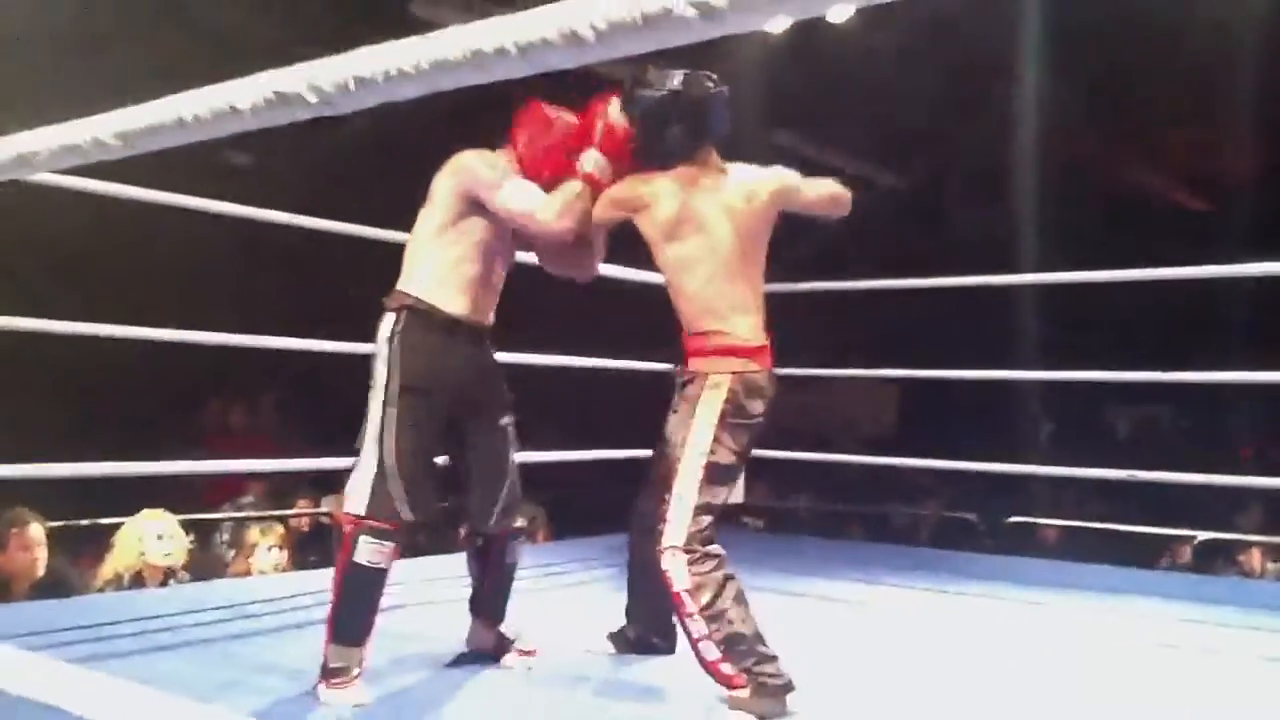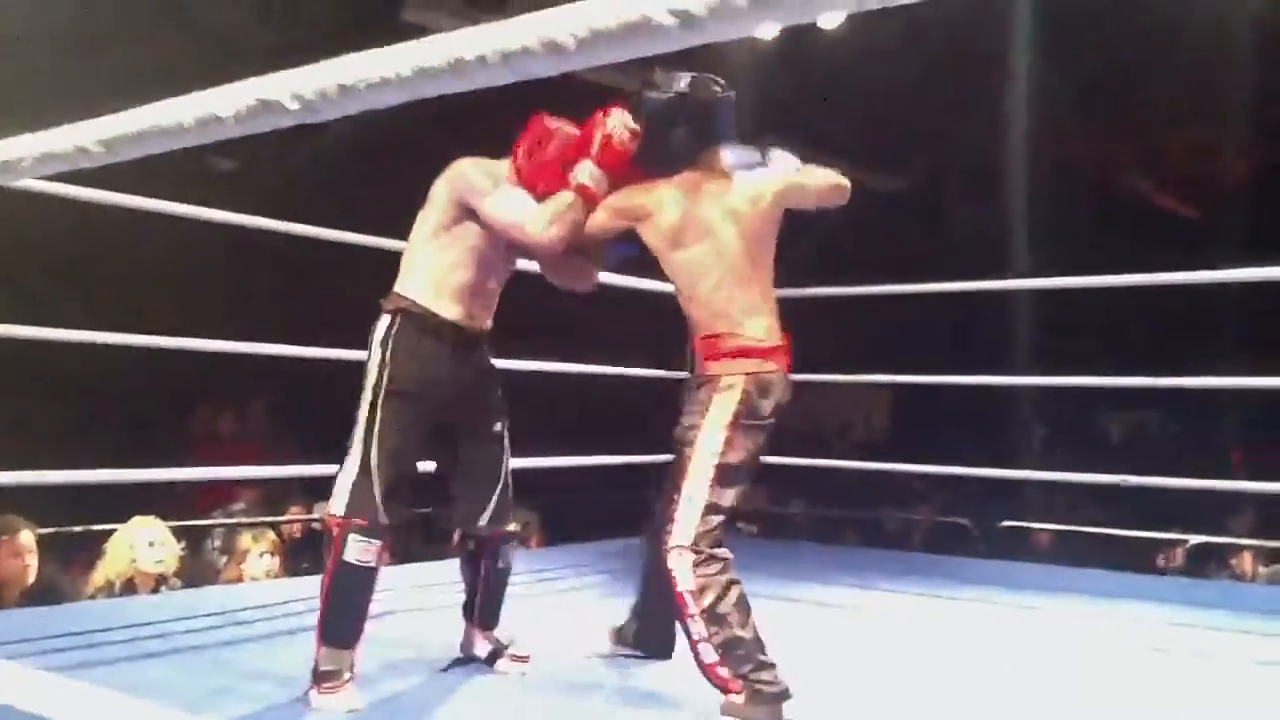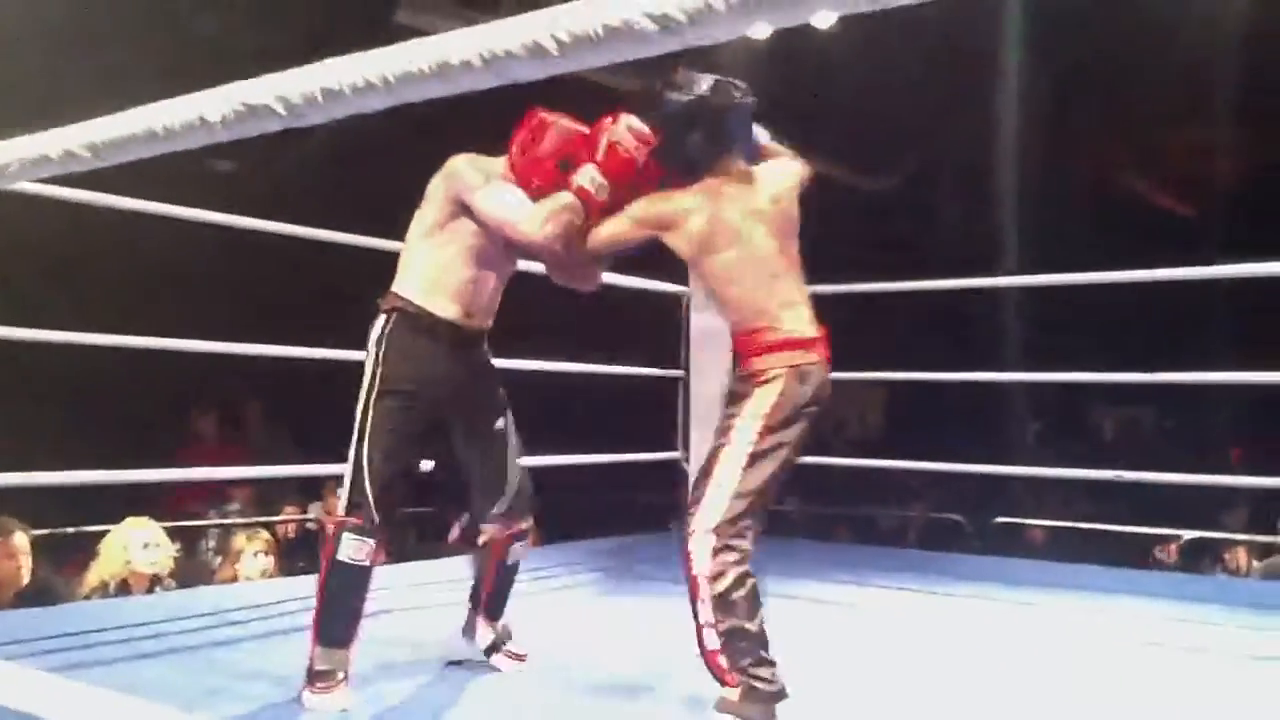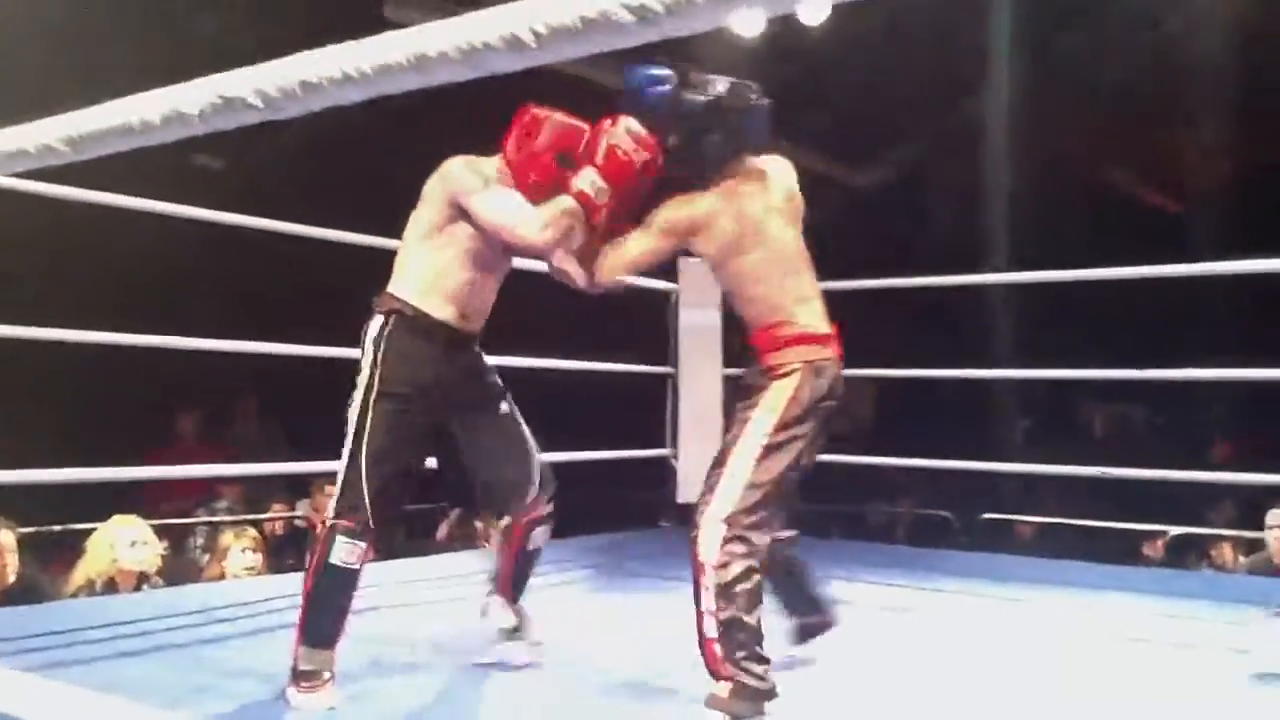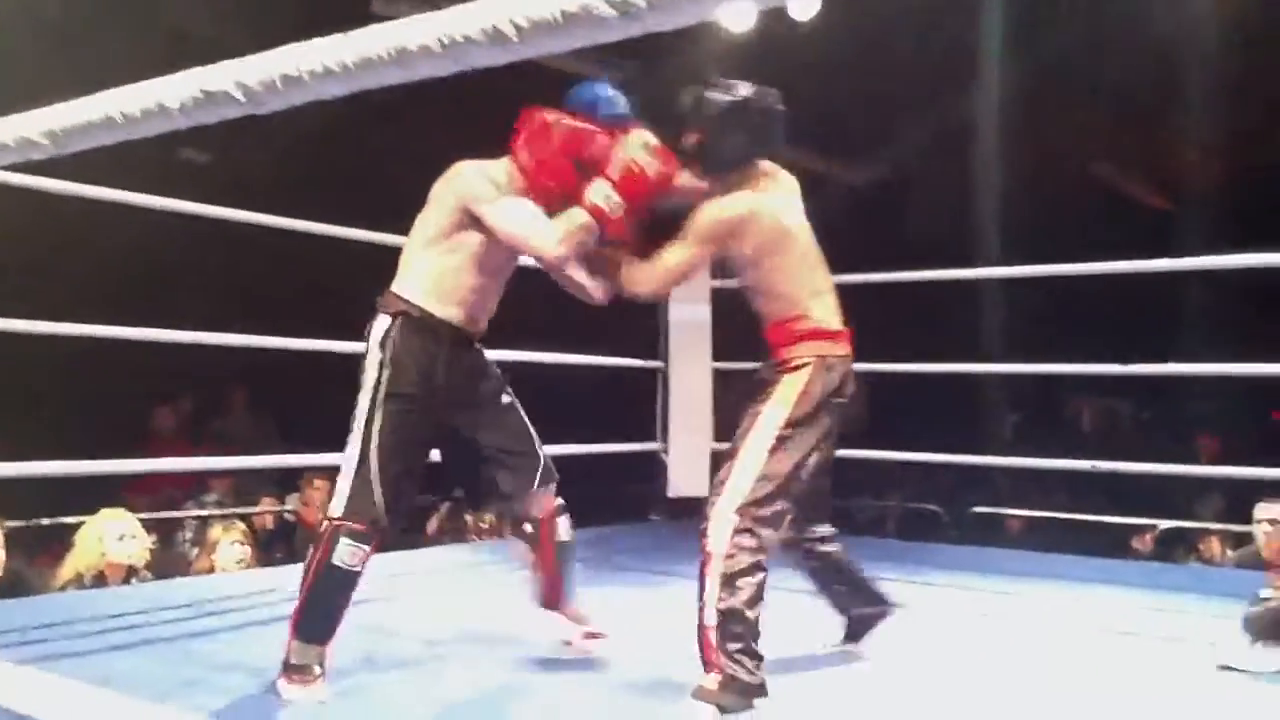
dt=0.1s
person 1, frame 1
left shoulder: (645, 193)
right shoulder: (764, 181)
right elbow: (841, 200)
left hip: (720, 372)
right hip: (748, 368)
left knee: (681, 539)
right knee: (658, 509)
right ankle: (649, 626)
person 1, frame 2
left shoulder: (648, 201)
right shoulder: (768, 181)
left elbow: (574, 233)
right elbow: (838, 189)
left hip: (734, 375)
right hip: (766, 369)
left knee: (691, 540)
right knee: (678, 513)
right ankle: (650, 630)
person 1, frame 3
left shoulder: (671, 209)
right shoulder: (777, 180)
left elbow: (584, 242)
right elbow: (797, 164)
right wrist: (749, 132)
left hip: (775, 370)
right hip: (801, 362)
left knee: (712, 528)
right knee: (730, 509)
right ankle: (733, 636)
person 1, frame 4
left shoulder: (689, 214)
right shoulder: (777, 174)
left elbow: (601, 270)
right wrist: (680, 102)
left hip: (793, 366)
right hip: (810, 358)
left knee: (725, 518)
right knee: (758, 504)
right ankle: (806, 608)
person 1, frame 5
left shoulder: (730, 213)
right shoulder: (774, 179)
left elbow: (646, 284)
left hip: (808, 362)
right hip: (819, 357)
left knee: (736, 511)
right knee: (796, 504)
left ankle: (734, 672)
right ankle: (862, 605)
person 2, frame 1
left shoulder: (513, 199)
right shoulder: (477, 168)
left elbow: (580, 265)
right elbow: (555, 221)
left wrist: (595, 183)
right wrist: (597, 158)
left hip: (472, 351)
right hip: (420, 341)
left knee: (499, 505)
right knee: (382, 501)
left ankle: (484, 632)
right ankle: (342, 660)
person 2, frame 2
left shoulder: (524, 209)
right shoulder: (473, 176)
left elbow: (579, 277)
right elbow: (543, 233)
left wrist: (600, 193)
right wrist: (595, 172)
left hip: (470, 358)
right hip: (410, 345)
left knee: (488, 507)
right knee: (366, 501)
left ankle: (480, 636)
right ankle: (332, 665)
person 2, frame 3
left shoulder: (526, 207)
right shoulder: (469, 172)
left elbow: (583, 277)
right elbow: (540, 231)
left wrist: (604, 196)
right wrist: (598, 175)
left hip: (469, 356)
right hip: (410, 343)
left knee: (508, 505)
right knee: (366, 501)
left ankle: (484, 628)
right ankle: (326, 665)
person 2, frame 4
left shoulder: (526, 204)
right shoulder: (469, 175)
left elbow: (587, 277)
right elbow: (540, 234)
left wrist: (608, 190)
right wrist: (599, 174)
left hip: (464, 357)
right hip: (405, 346)
left knee: (530, 488)
right knee: (358, 505)
left ankle: (505, 607)
right ankle: (311, 663)
person 2, frame 5
left shoulder: (528, 210)
right shoulder: (476, 180)
left elbow: (596, 288)
right elbow: (552, 248)
left wrist: (616, 211)
right wrist: (612, 191)
left hip: (464, 356)
right hip: (408, 343)
left knee: (538, 483)
right knee: (364, 505)
left ankle: (558, 613)
right ankle: (304, 655)
